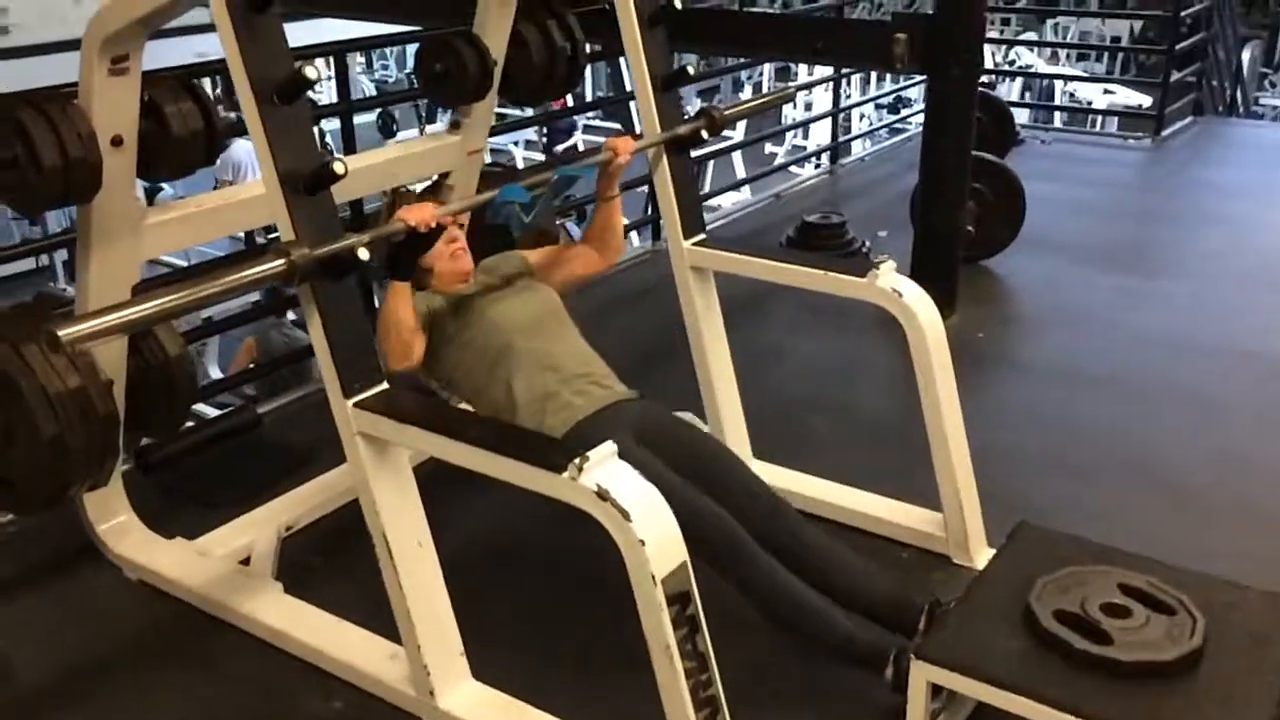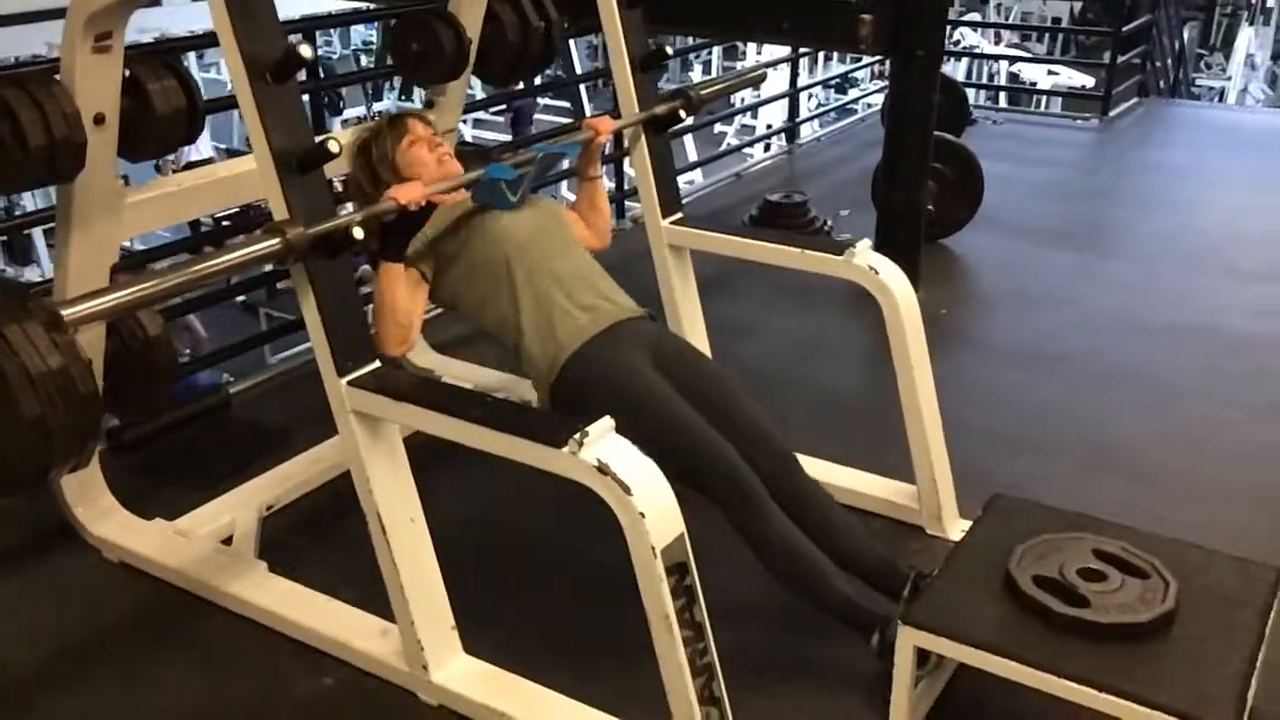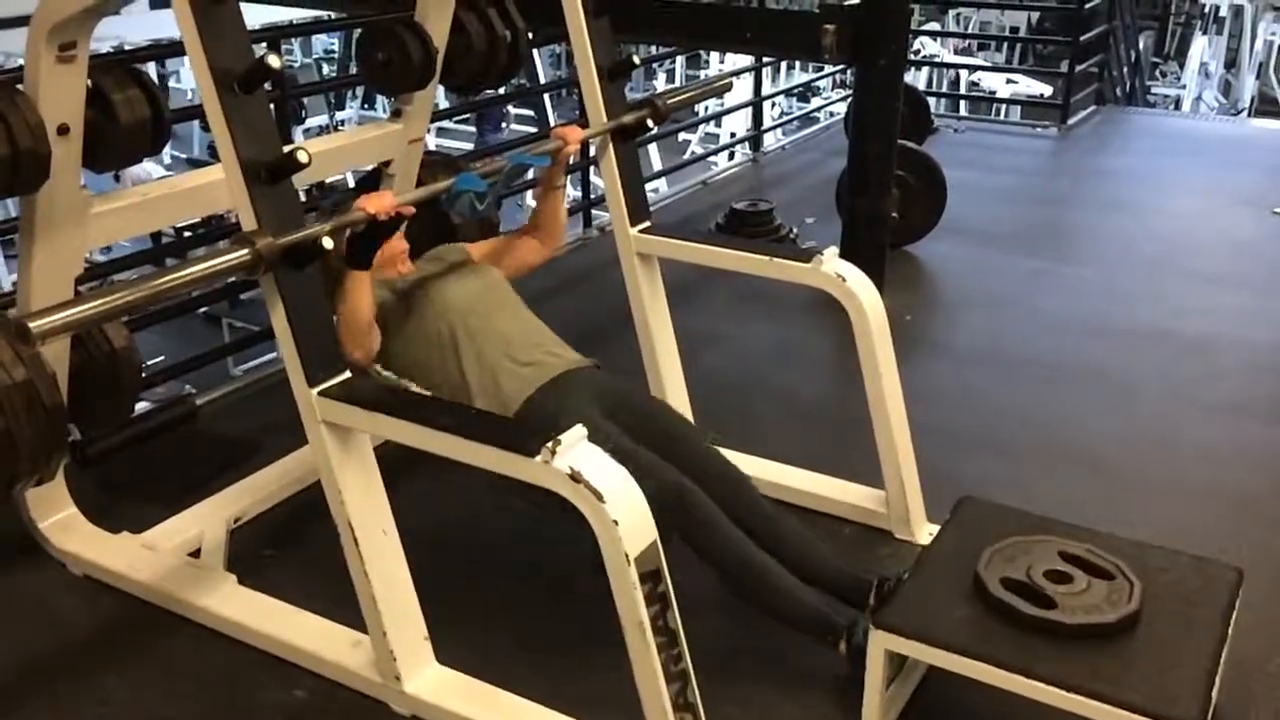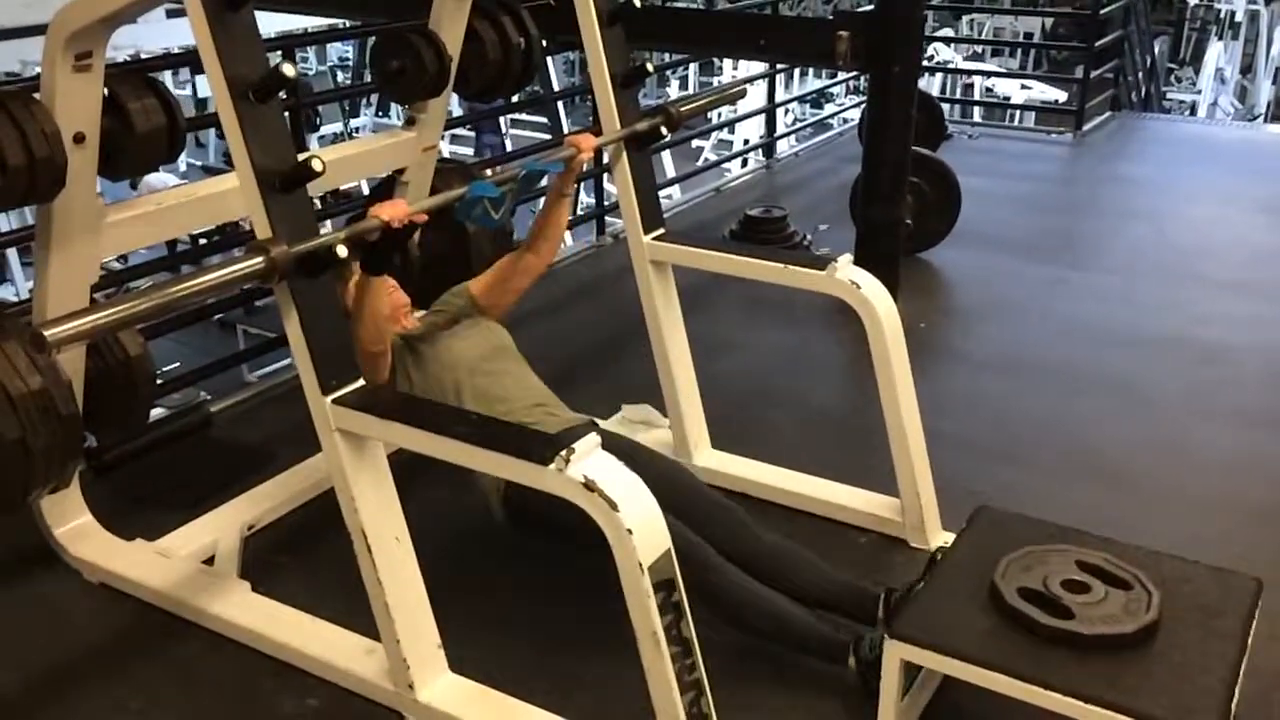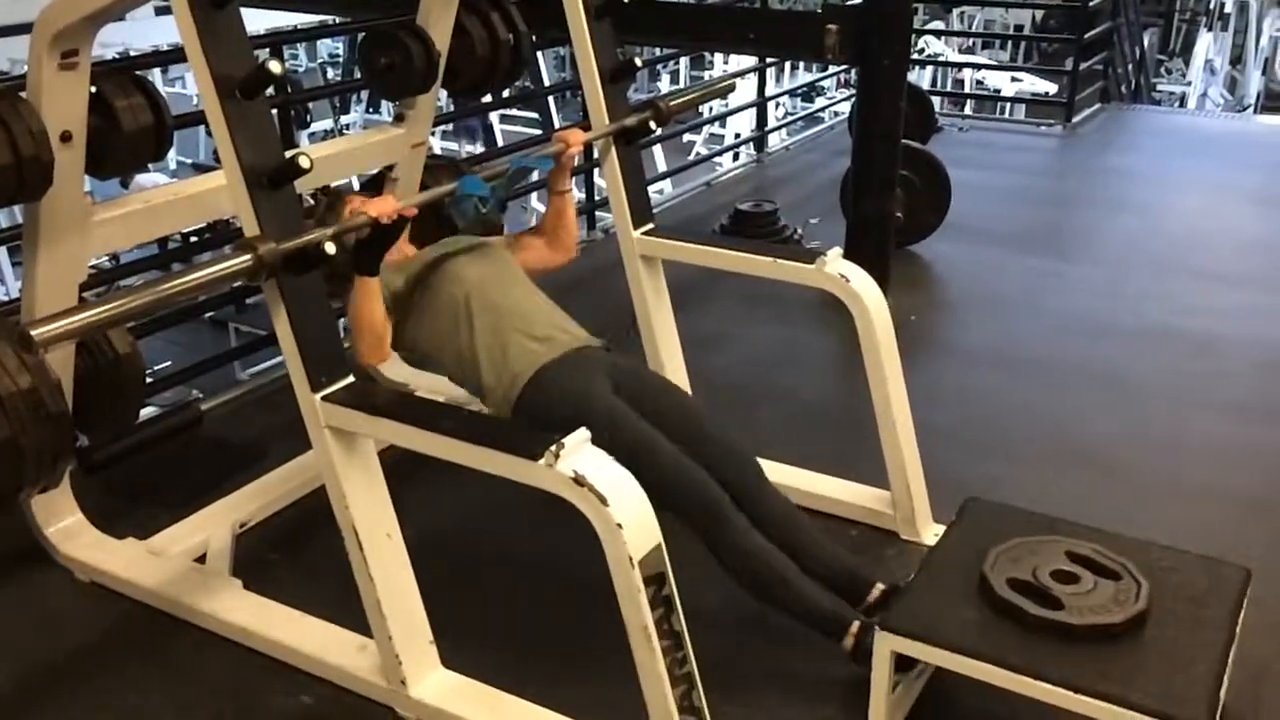
dt=1s
person 1, frame 1
left shoulder: (505, 272)
right shoulder: (429, 321)
left elbow: (601, 253)
right elbow: (397, 359)
left wrist: (608, 182)
right wrist: (400, 260)
left hip: (631, 411)
right hip: (572, 444)
left knee: (772, 517)
right knee: (726, 542)
left ankle: (920, 617)
right ankle: (893, 660)
person 1, frame 2
right shoulder: (422, 239)
left elbow: (596, 234)
right elbow: (395, 344)
left wrist: (590, 158)
right wrist: (393, 232)
left hip: (644, 335)
right hip: (585, 367)
left knee: (776, 465)
right knee: (737, 486)
left ankle: (903, 585)
right ankle: (882, 624)
person 1, frame 3
left shoulder: (445, 256)
right shoulder: (378, 303)
left elbow: (544, 241)
right elbow: (358, 350)
left wrist: (554, 169)
right wrist: (360, 252)
left hip: (587, 380)
right hip: (536, 414)
left knee: (731, 488)
right knee: (691, 513)
left ankle: (869, 593)
right ankle: (848, 634)
person 1, frame 4
left shoulder: (455, 311)
right shoulder: (393, 363)
left elbow: (534, 256)
right elbow: (369, 350)
left wrist: (565, 178)
left hip: (584, 434)
left knee: (729, 525)
right knee: (690, 556)
left ankle: (878, 605)
right ankle: (857, 650)
person 1, frame 5
left shoulder: (457, 248)
right shoulder: (391, 291)
left elbow: (558, 247)
right elbow: (371, 355)
left wrist: (560, 174)
right wrist: (368, 254)
left hip: (598, 362)
right hip: (542, 393)
left knee: (740, 473)
right knee: (702, 499)
left ankle: (870, 593)
right ankle: (853, 632)
